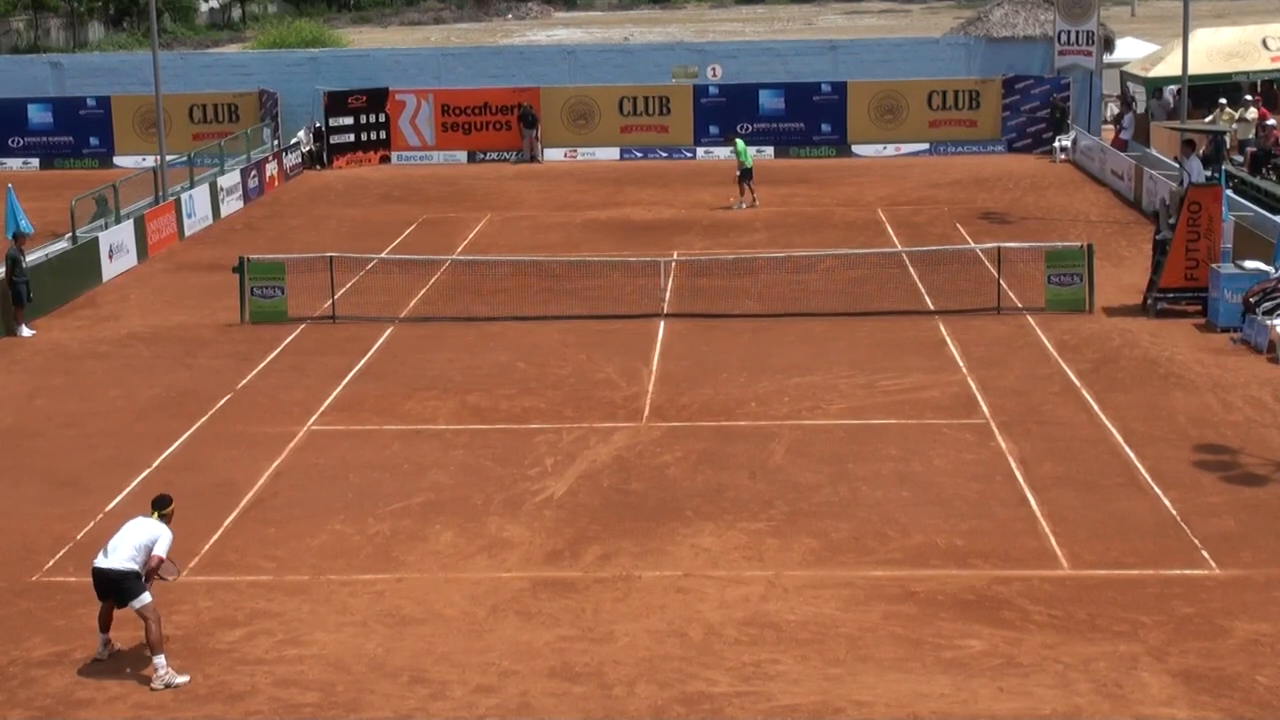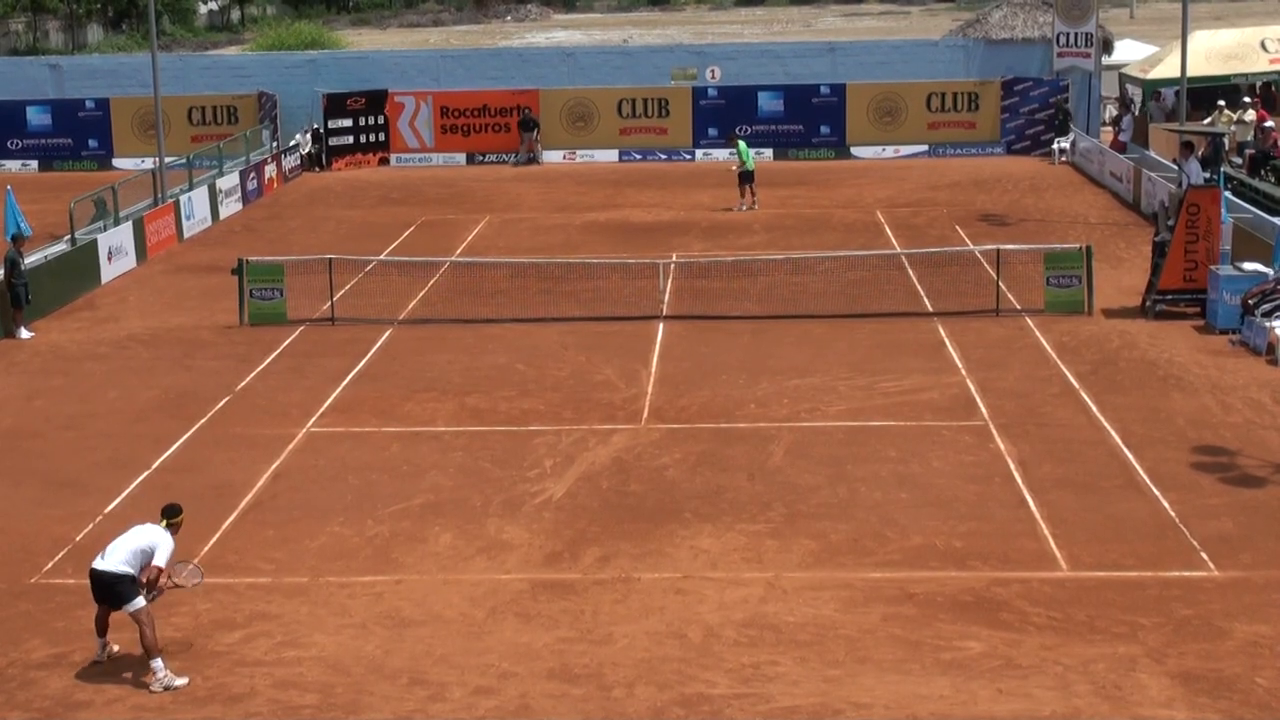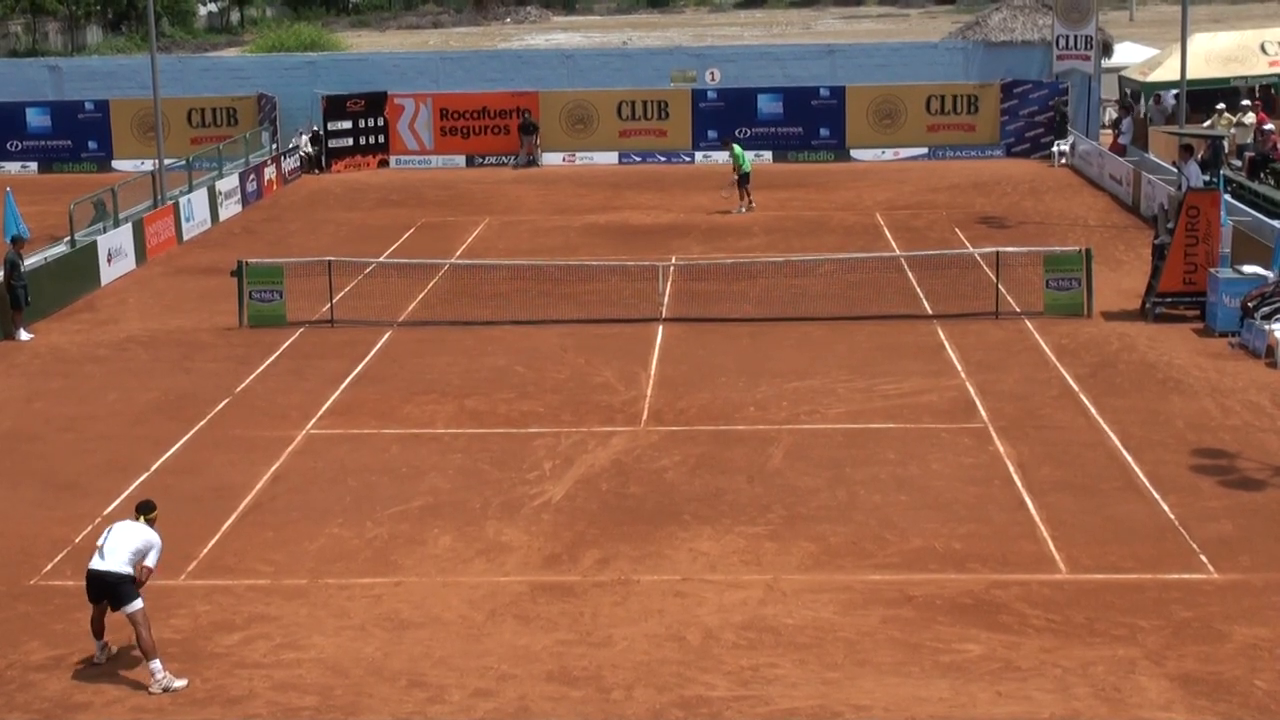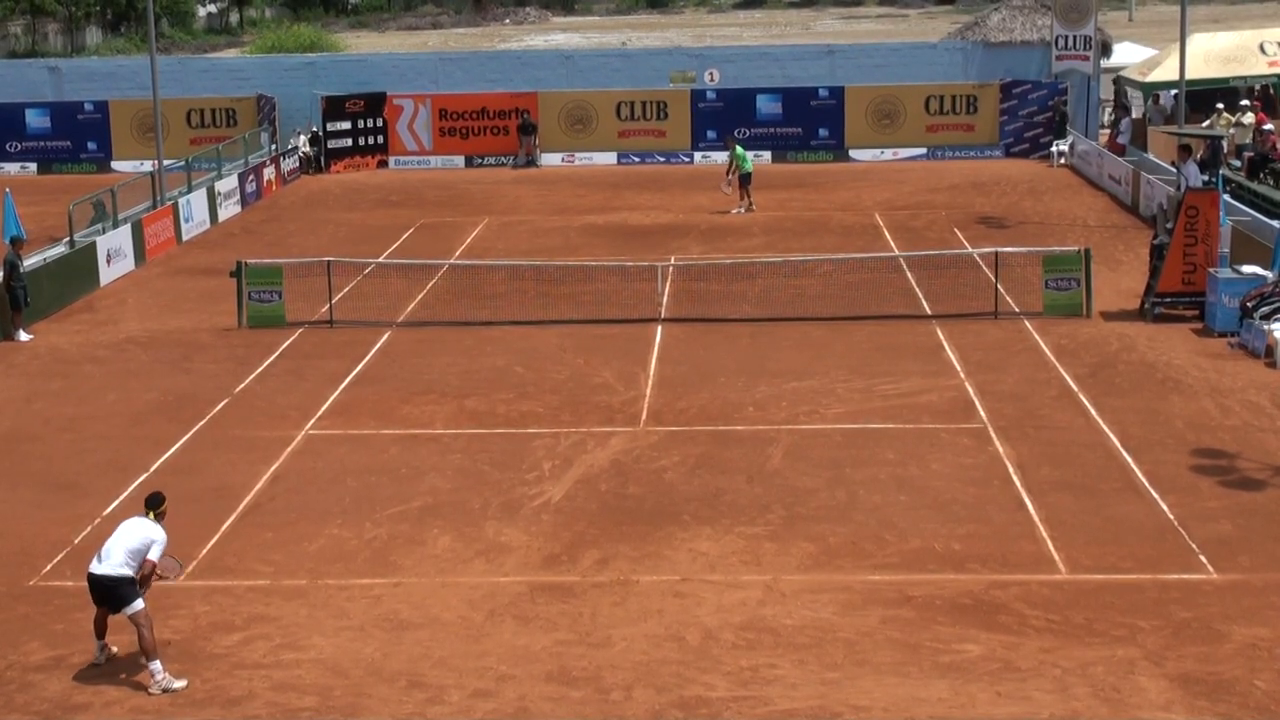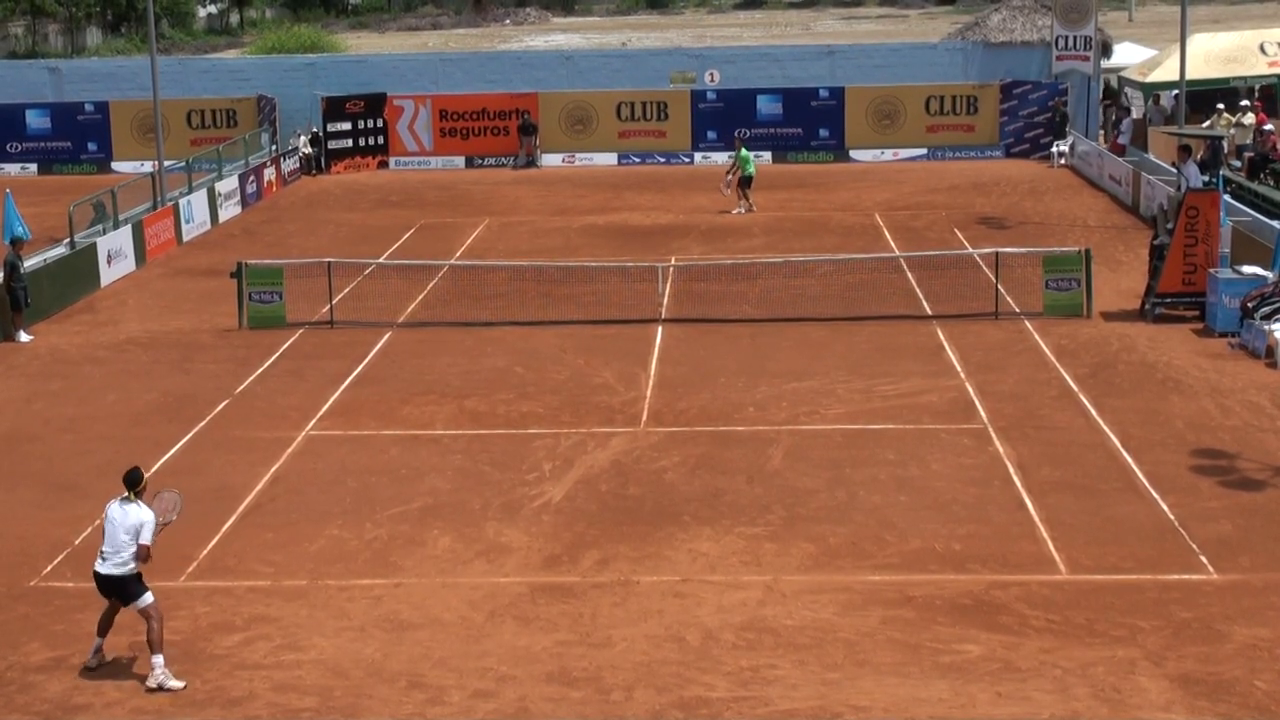
dt=0.7s
person 1, frame 1
left shoulder: (135, 521)
right shoulder: (164, 532)
right elbow: (154, 564)
left wrist: (140, 578)
right wrist: (146, 581)
left hip: (99, 568)
right hip: (123, 572)
left knee: (108, 604)
right knee: (152, 618)
left ankle: (104, 647)
right ankle: (161, 674)
person 1, frame 2
left shoulder: (142, 528)
right shoulder: (167, 540)
right elbow: (153, 575)
left wrist: (145, 587)
right wrist: (151, 594)
left hip: (96, 569)
right hip: (116, 575)
left knee: (104, 608)
right knee: (146, 622)
left ankle: (102, 651)
right ankle: (160, 677)
person 1, frame 3
left shoulder: (116, 525)
right shoulder: (154, 539)
right elbow: (143, 577)
right wrist: (129, 592)
left hip: (94, 571)
right hip: (118, 575)
left knee: (99, 610)
right knee: (141, 624)
left ankle: (101, 651)
right ankle: (159, 678)
person 1, frame 4
left shoulder: (130, 522)
right shoulder: (159, 534)
right elbow: (147, 571)
left wrist: (136, 583)
right wrist: (141, 589)
left hip: (94, 573)
right hip: (115, 578)
left knee: (103, 610)
right knee: (144, 623)
left ankle: (101, 652)
right ankle: (159, 679)
person 1, frame 5
left shoulder: (112, 506)
right shoulder: (146, 515)
right elbow: (143, 555)
right wrist: (147, 556)
left hip: (101, 572)
right hip: (124, 575)
left knee: (113, 608)
right knee: (154, 617)
left ankle: (95, 655)
right ankle: (158, 673)
